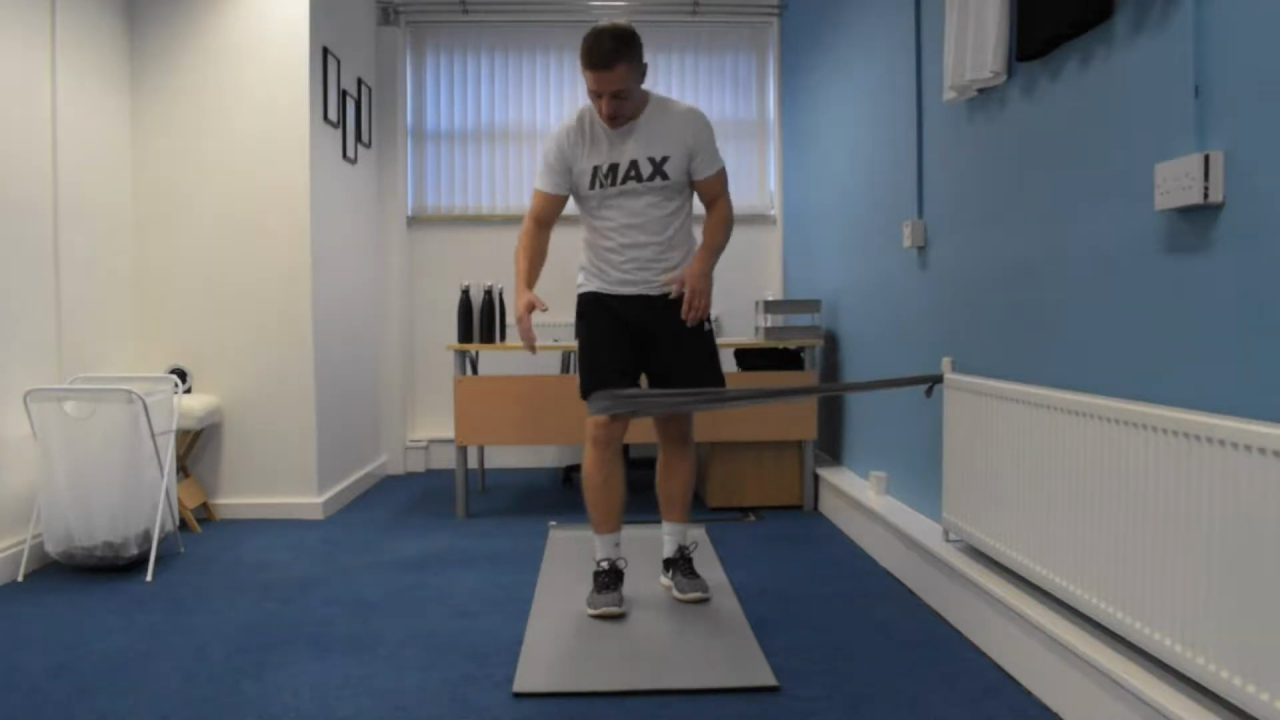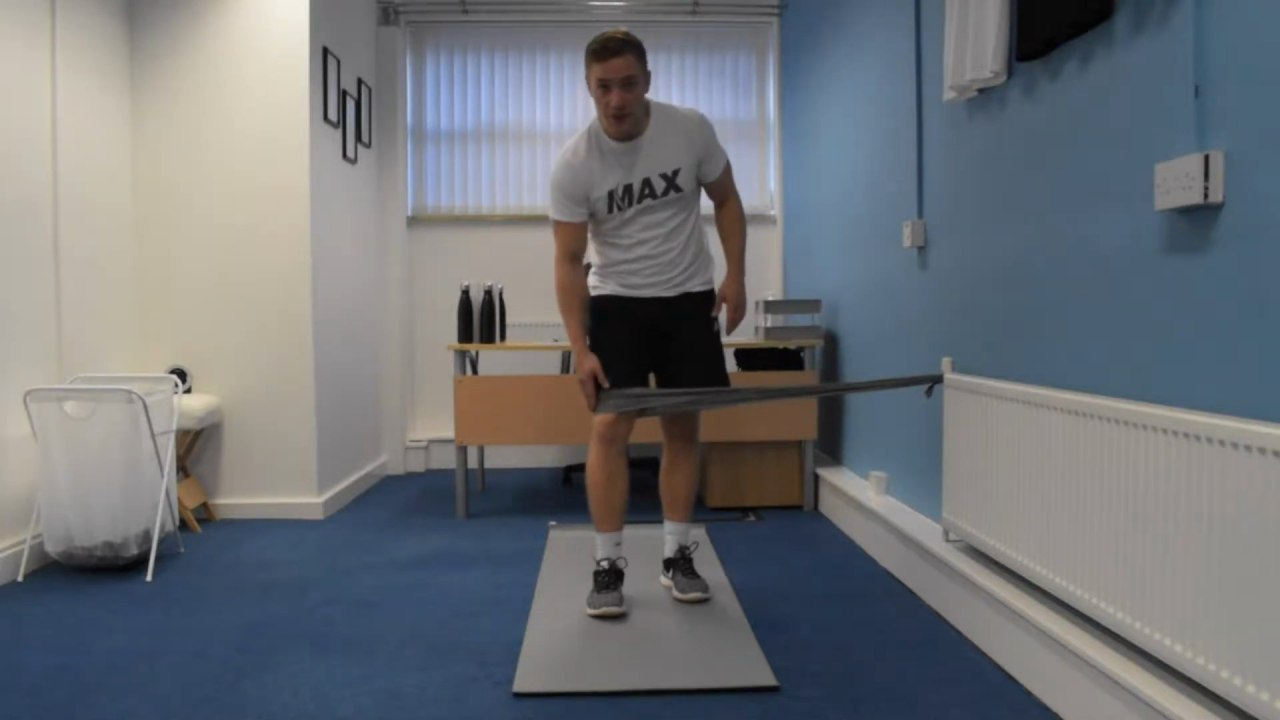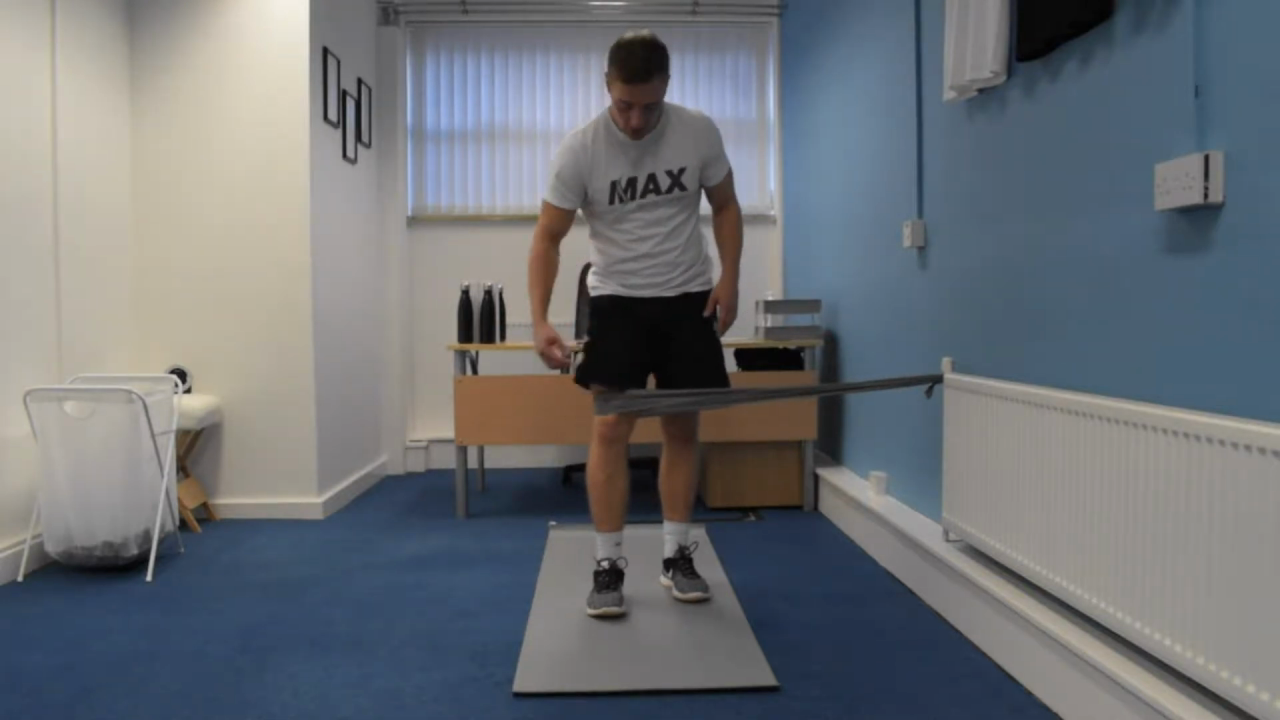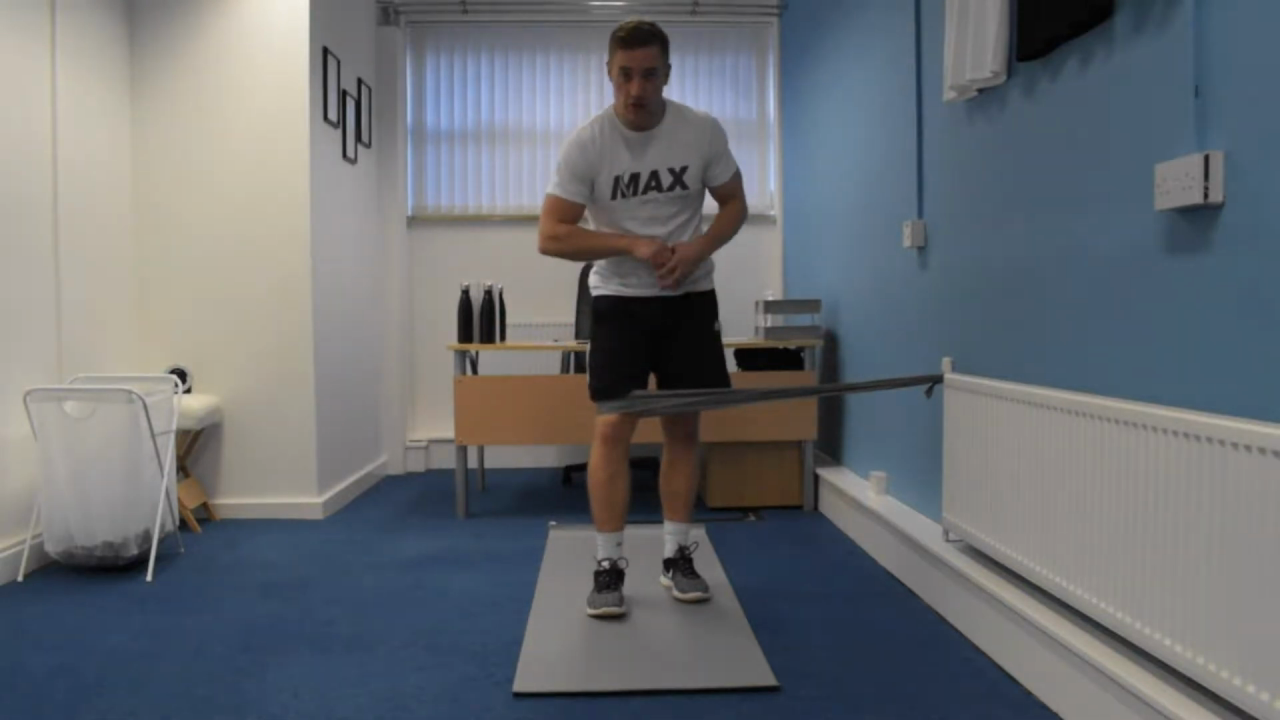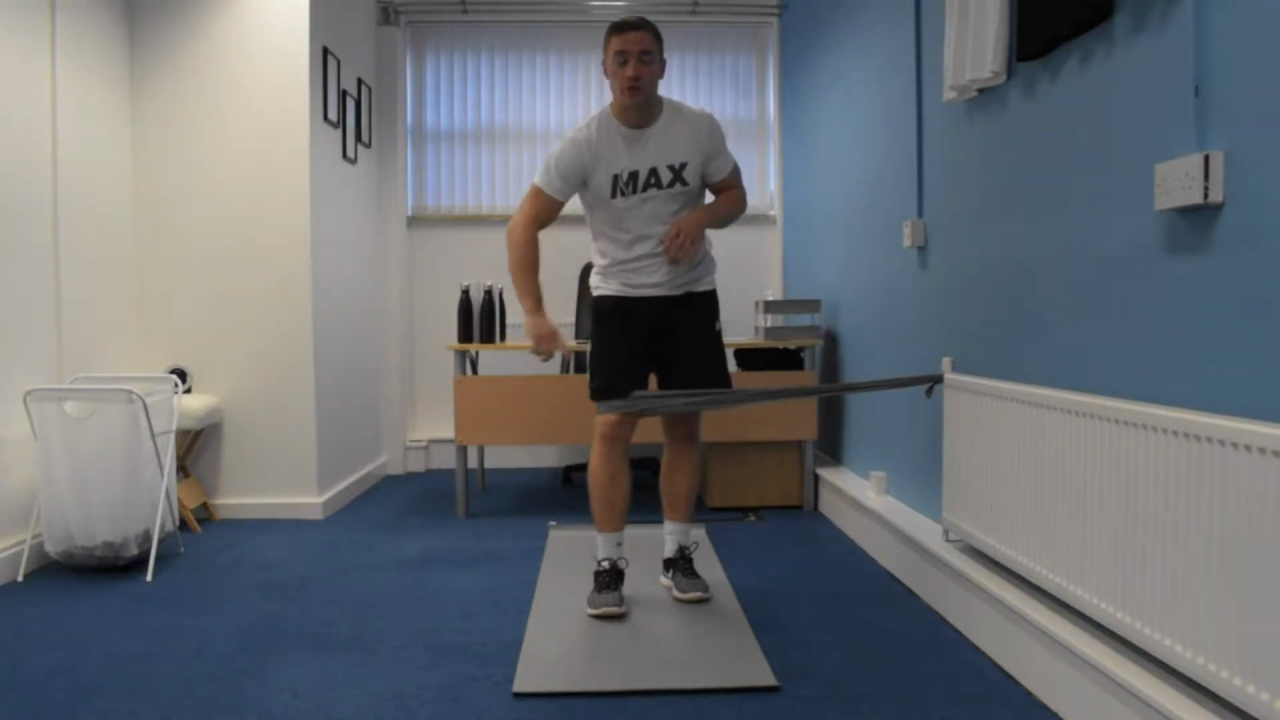
dt=1s
person 1, frame 1
left shoulder: (687, 124)
right shoulder: (568, 139)
left elbow: (718, 204)
right elbow: (539, 222)
left wrist: (701, 264)
right wrist: (525, 287)
left hip: (676, 300)
right hip: (605, 300)
left knee: (676, 428)
right knee: (604, 427)
left ankle: (676, 556)
right ankle: (607, 566)
person 1, frame 2
left shoulder: (691, 129)
right shoulder: (573, 164)
left elbow: (726, 200)
right elbow: (569, 260)
left wrist: (735, 274)
right wrist: (580, 348)
left hip: (689, 298)
right hip: (617, 302)
left knee: (682, 427)
right knee: (610, 427)
left ankle: (677, 556)
right ankle: (607, 566)
person 1, frame 3
left shoulder: (699, 132)
right shoulder: (579, 151)
left elbow: (725, 206)
right elbow: (547, 237)
left wrist: (728, 277)
right wrist: (540, 321)
left hip: (688, 299)
right hip: (617, 301)
left knee: (682, 427)
right knee: (610, 427)
left ankle: (676, 556)
right ankle: (607, 566)
person 1, frame 4
left shoulder: (703, 131)
right shoulder: (586, 144)
left elbow: (735, 204)
right elbow: (551, 235)
left wrist: (702, 245)
right wrist: (631, 242)
left hip: (690, 299)
right hip: (619, 301)
left knee: (682, 428)
right knee: (612, 429)
left ankle: (677, 556)
right ankle: (608, 566)
person 1, frame 5
left shoulder: (699, 128)
right shoulder: (582, 145)
left elbow: (734, 197)
right elbow: (522, 227)
left wrist: (701, 216)
right wrist: (535, 313)
left hip: (690, 298)
right hip: (619, 300)
left knee: (683, 427)
right knee: (611, 429)
left ankle: (676, 557)
right ankle: (607, 567)
